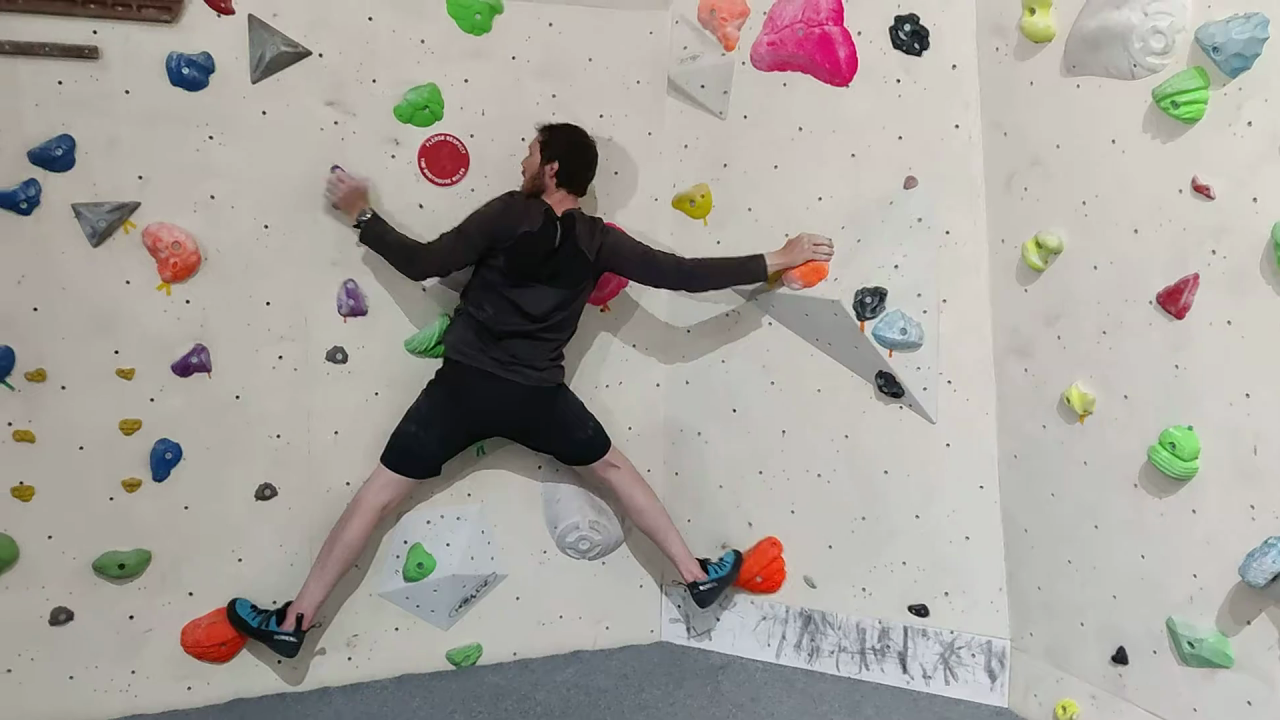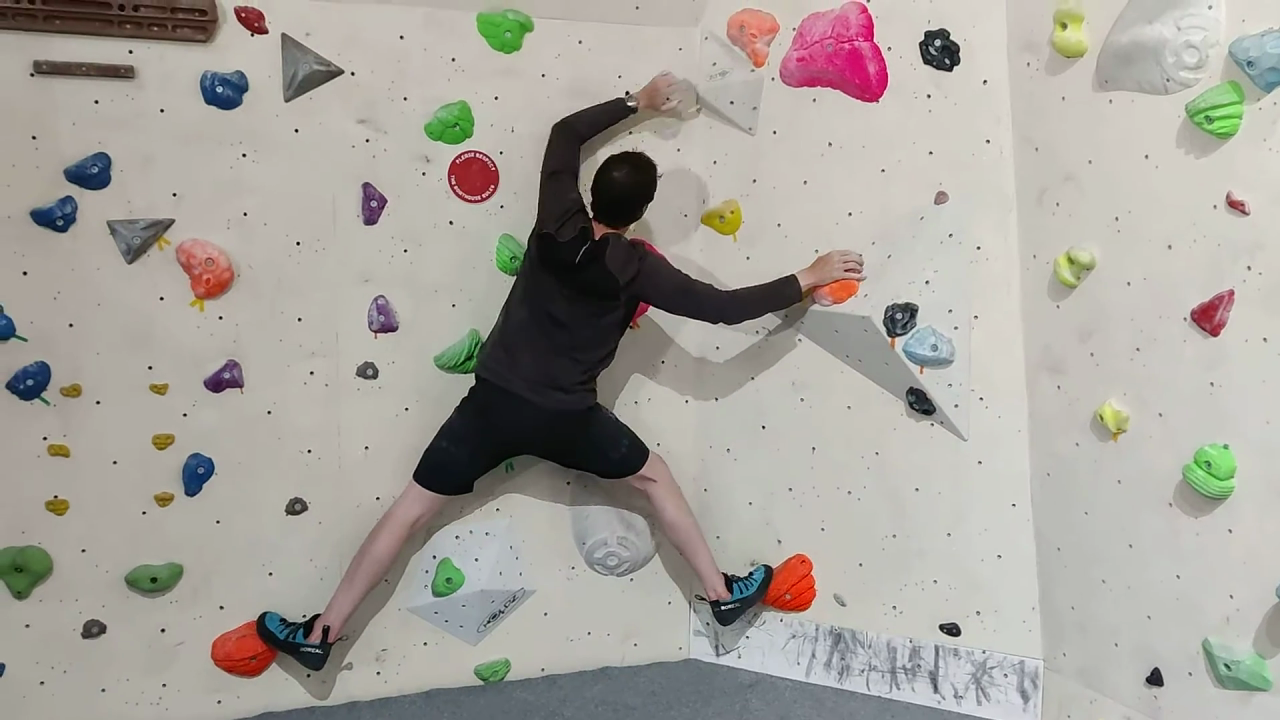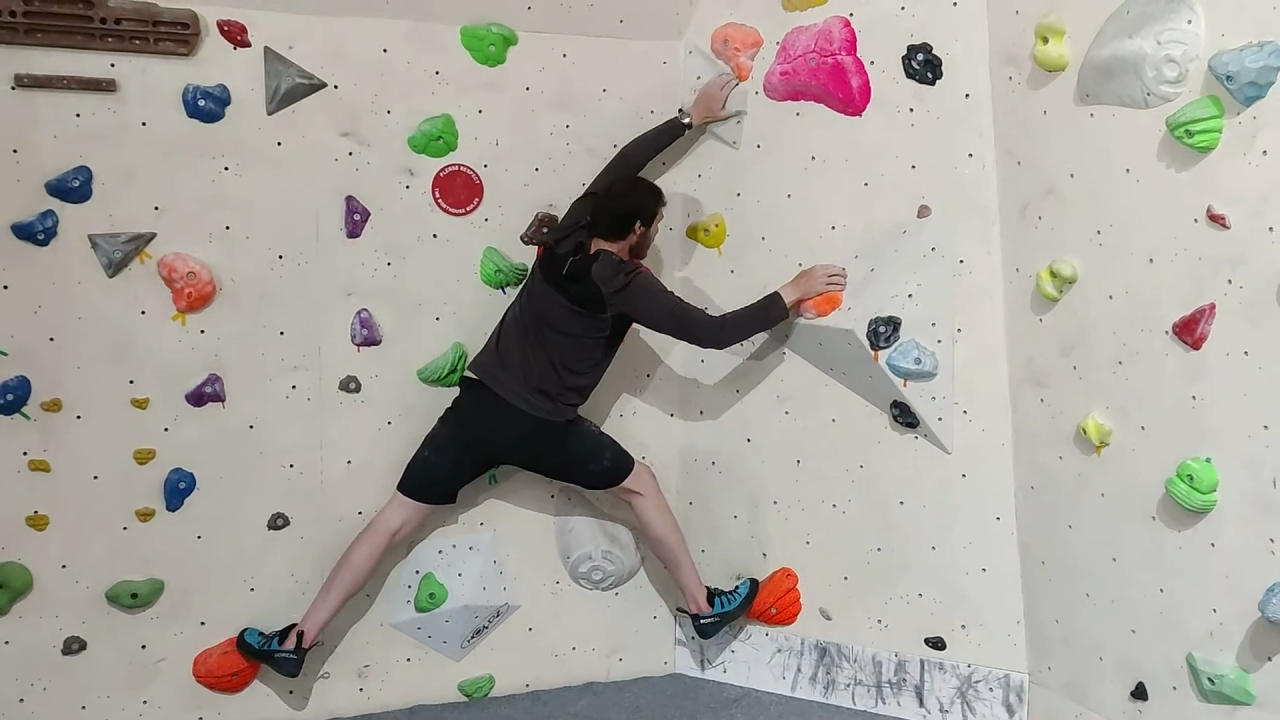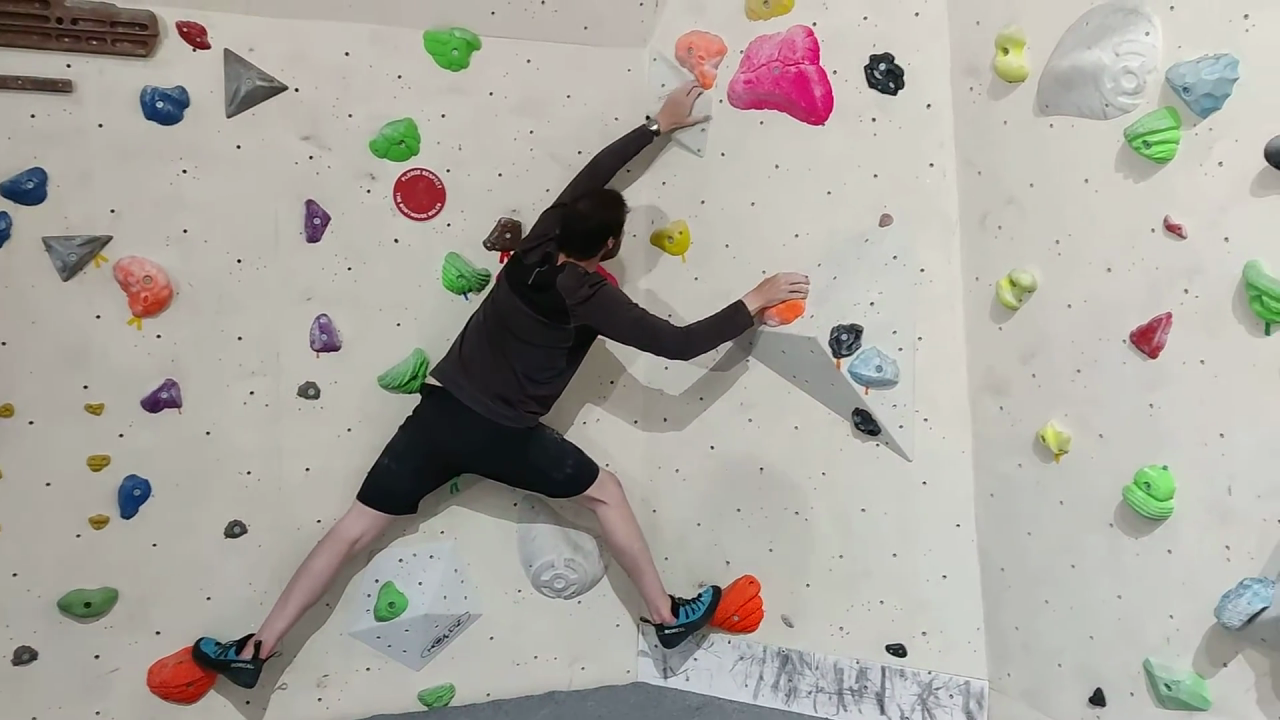
dt=0.7s
person 1, frame 1
left shoulder: (507, 213)
right shoulder: (597, 240)
left elbow: (421, 263)
right elbow: (685, 275)
left wrist: (362, 215)
right wrist: (776, 260)
left hip: (464, 384)
right hip: (536, 396)
left knee: (378, 494)
right knee: (614, 468)
left ankle: (293, 621)
right ankle: (696, 576)
person 1, frame 2
left shoulder: (558, 219)
right shoulder: (635, 268)
left elbow: (563, 134)
right elbow: (725, 307)
left wrist: (631, 103)
right wrist: (807, 278)
left hip: (493, 402)
right hip: (565, 419)
left knee: (410, 510)
right knee: (655, 475)
left ankle: (322, 633)
right ankle: (720, 592)
person 1, frame 3
left shoulder: (569, 234)
right shoulder: (625, 285)
left elbow: (624, 162)
right elbow: (714, 332)
left wrist: (689, 119)
right wrist: (792, 294)
left hip: (478, 407)
right hip: (542, 429)
left knee: (393, 520)
right knee: (641, 486)
left ankle: (297, 640)
right ankle: (701, 606)
person 1, frame 4
left shoulder: (539, 241)
right shoulder: (590, 297)
left elbow: (592, 171)
right elbow: (681, 343)
left wrist: (657, 125)
right wrist: (755, 301)
left hip: (439, 413)
right hip: (501, 435)
left knee: (353, 530)
right knee: (606, 492)
left ankle: (254, 651)
right ankle: (665, 616)
